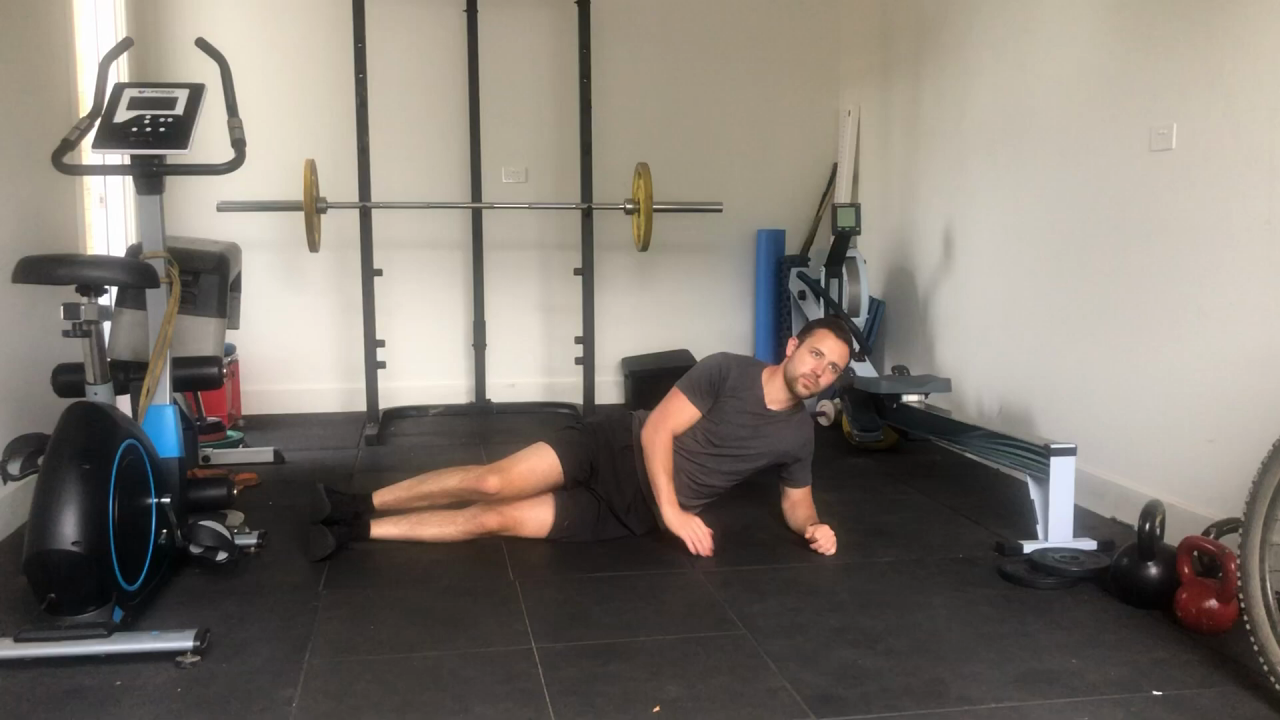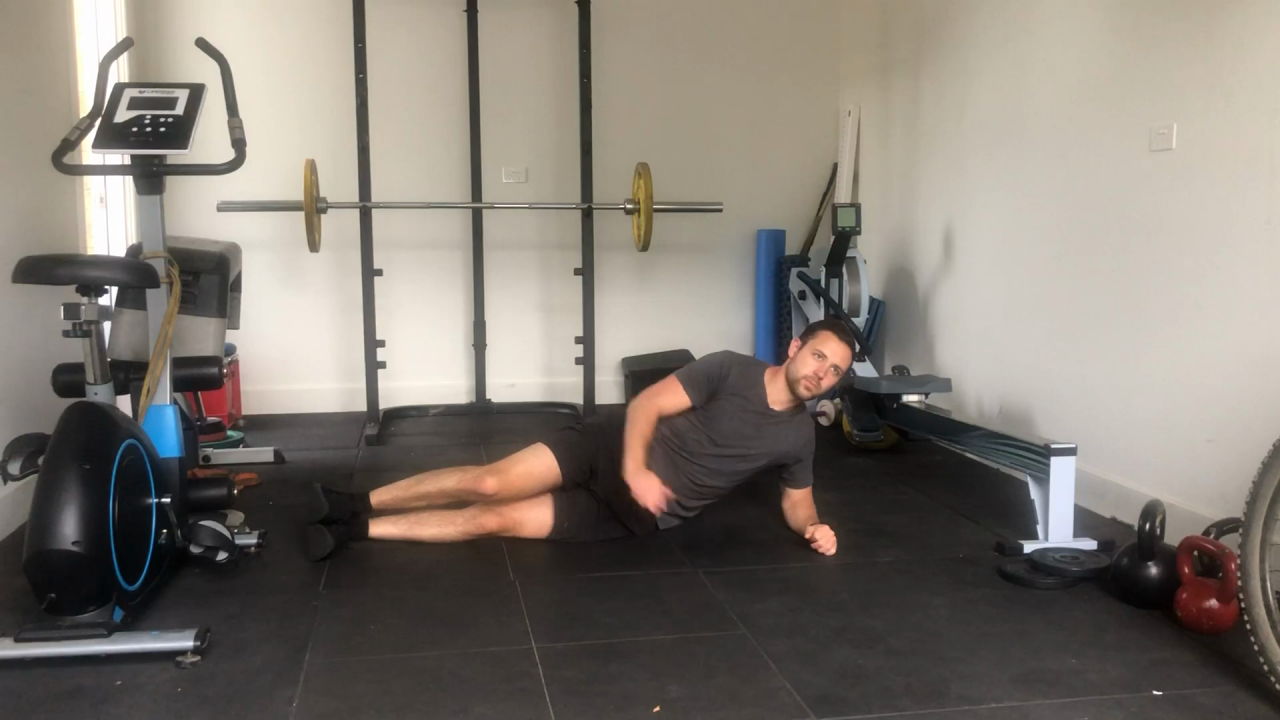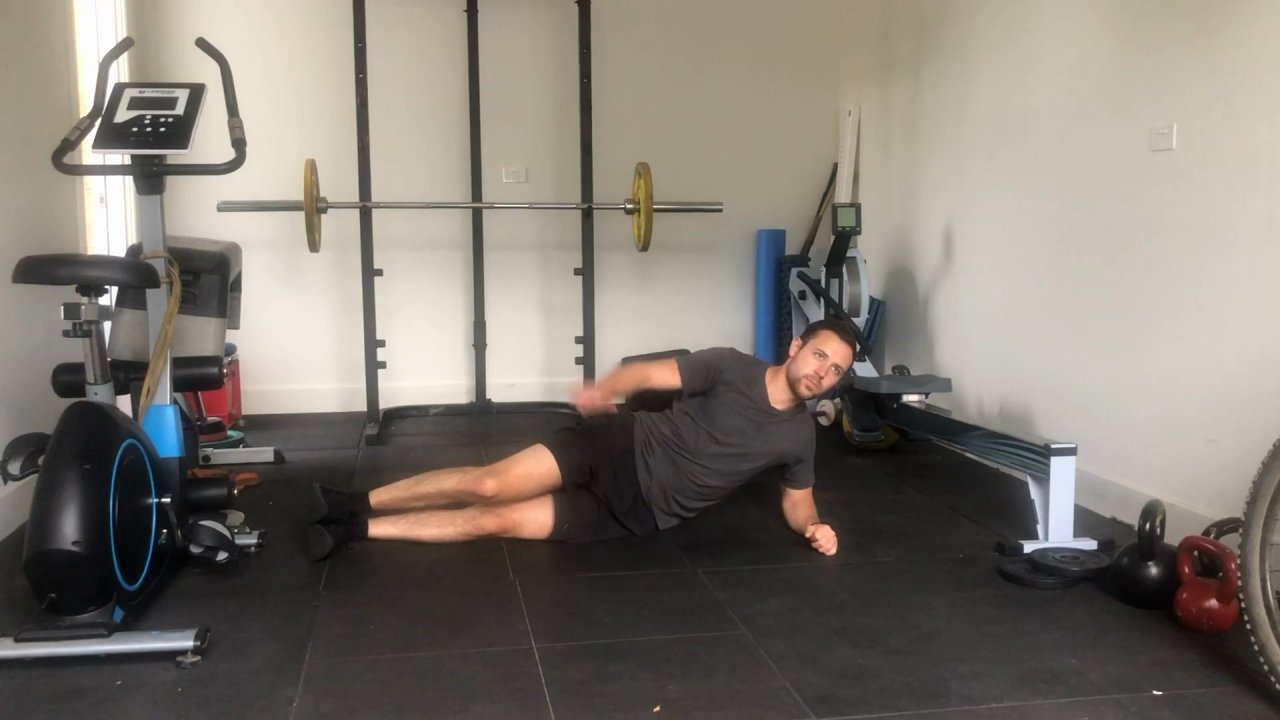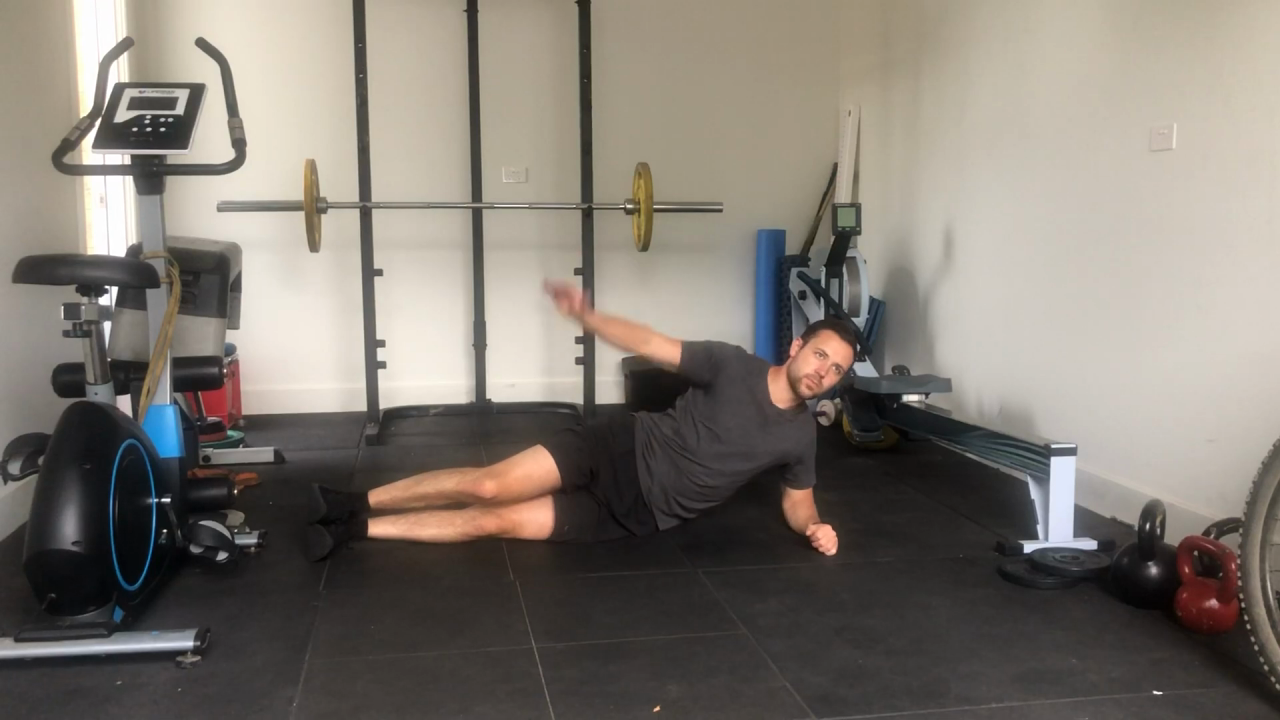
dt=0.1s
person 1, frame 1
left shoulder: (798, 434)
right shoulder: (729, 371)
left elbow: (796, 499)
right elbow: (658, 429)
left wrist: (813, 527)
right wrist: (672, 510)
left hip: (631, 515)
right hip: (618, 445)
left knee: (495, 519)
right knee: (495, 483)
left ankle: (361, 530)
right ankle: (361, 506)
person 1, frame 2
left shoulder: (799, 434)
right shoulder: (730, 370)
left elbow: (797, 501)
right elbow: (646, 403)
left wrist: (813, 527)
right wrist: (634, 465)
left hip: (632, 515)
right hip: (615, 447)
left knee: (494, 520)
right knee: (493, 484)
left ankle: (359, 529)
right ankle: (360, 505)
person 1, frame 3
left shoulder: (800, 437)
right shoulder: (734, 370)
left elbow: (797, 498)
right elbow: (649, 372)
left wrist: (815, 527)
right wrist: (606, 387)
left hip: (643, 512)
right hip: (622, 449)
left knee: (499, 523)
right knee: (495, 484)
left ankle: (359, 532)
right ankle: (357, 505)
person 1, frame 4
left shoulder: (800, 434)
right shoulder: (733, 367)
left elbow: (797, 501)
right elbow: (649, 345)
left wrist: (815, 527)
right wrist: (590, 317)
left hip: (639, 511)
right hip: (620, 448)
left knee: (494, 520)
right knee: (492, 487)
left ankle: (359, 528)
right ankle: (358, 507)
